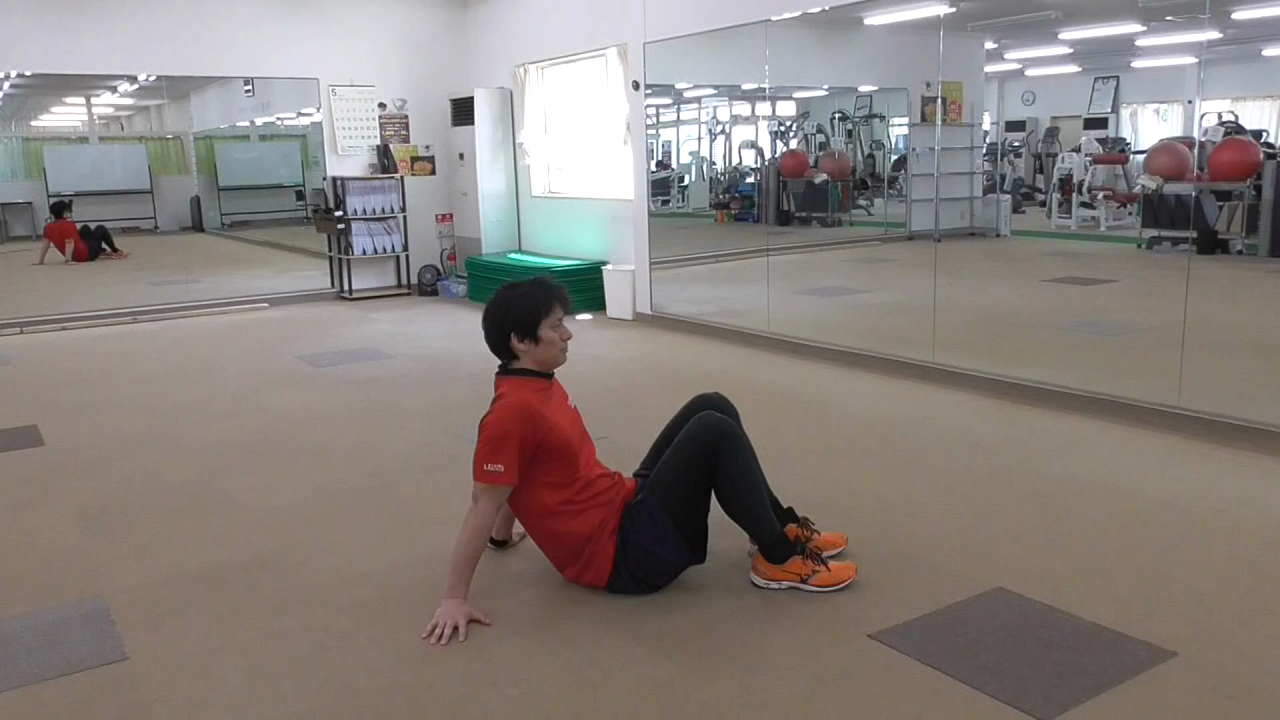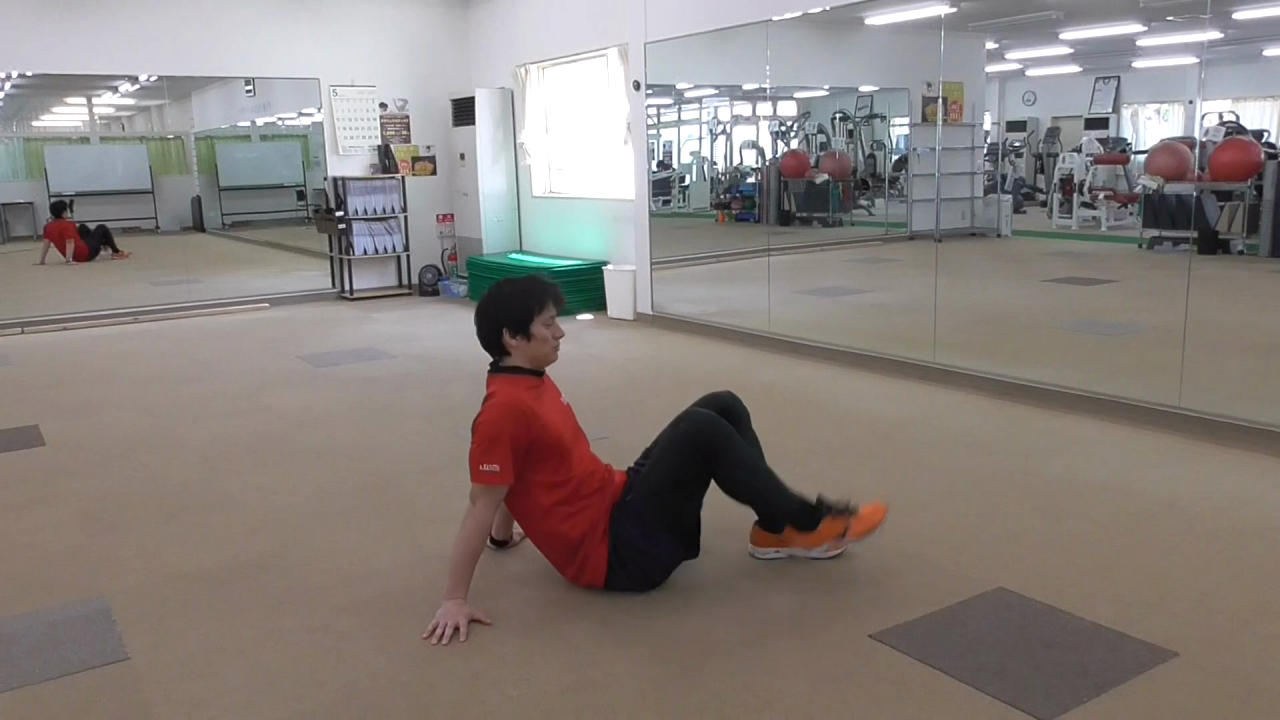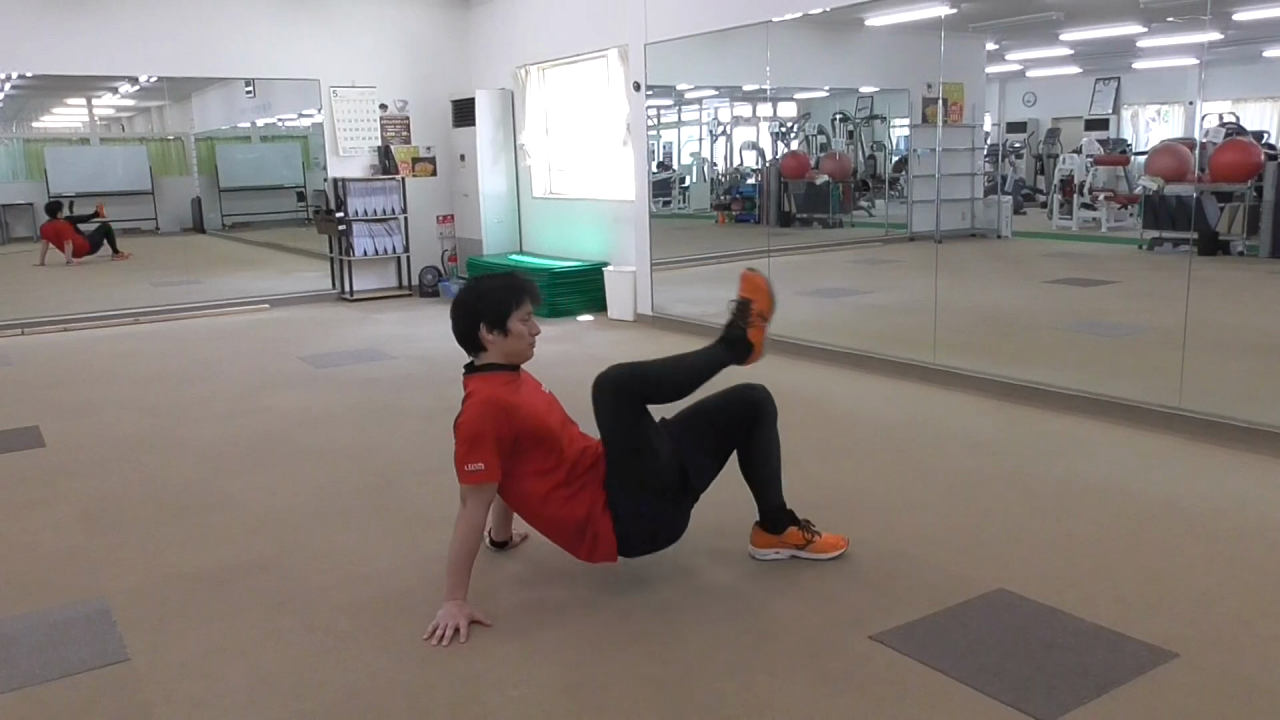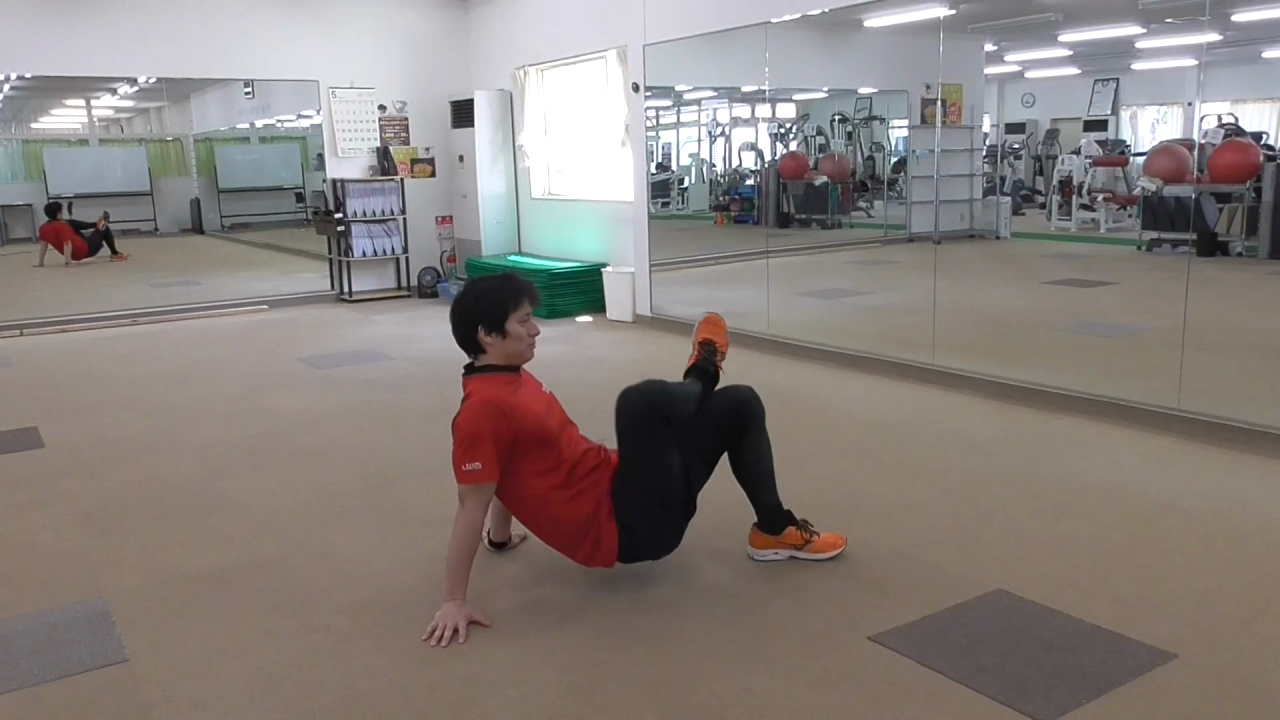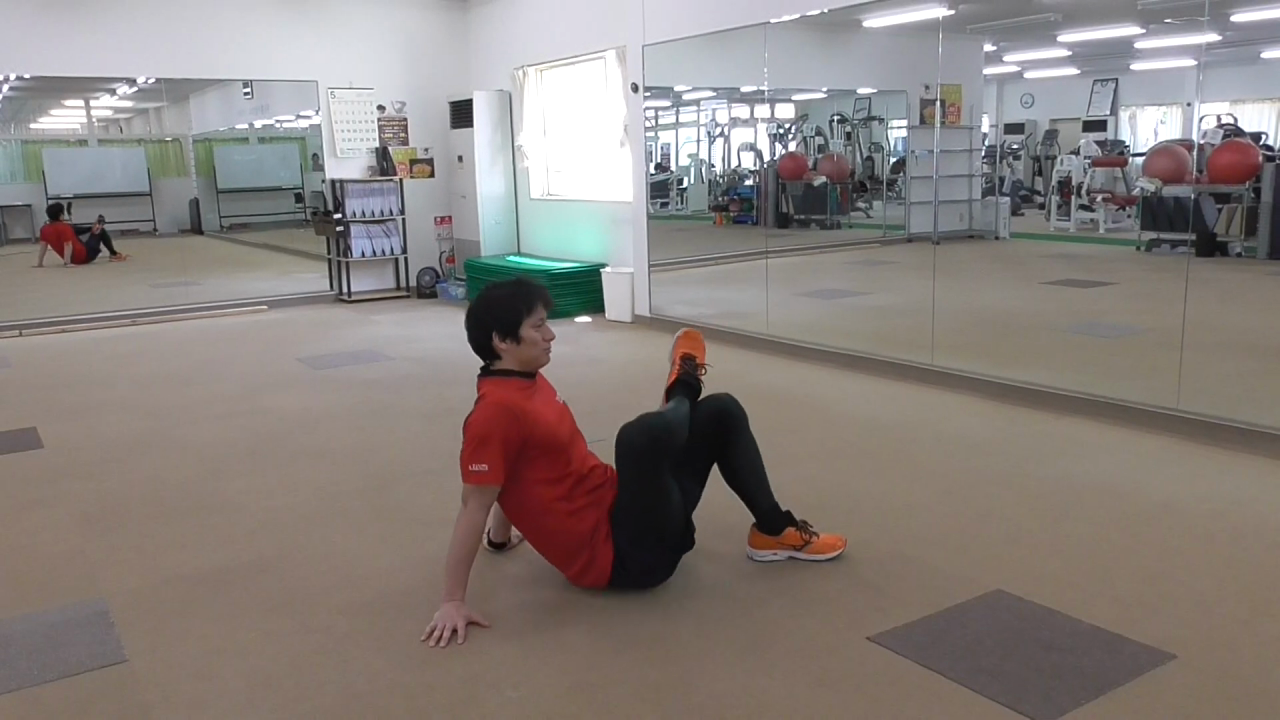
dt=0.4s
person 1, frame 1
left shoulder: (541, 384)
right shoulder: (514, 410)
left elbow: (519, 484)
right elbow: (485, 503)
left wrist: (504, 533)
right wrist: (455, 598)
left hip: (626, 508)
right hip: (624, 553)
left knee: (712, 408)
right knee: (714, 432)
left ankle: (778, 525)
right ankle: (780, 560)
person 1, frame 2
left shoulder: (533, 383)
right shoulder: (507, 408)
left elbow: (521, 481)
right elbow: (482, 503)
left wrist: (504, 533)
right wrist: (455, 599)
left hip: (619, 503)
right hip: (619, 549)
left knee: (722, 407)
right knee: (699, 429)
left ankle: (776, 528)
right ankle: (810, 519)
person 1, frame 3
left shoulder: (510, 379)
right shoulder: (485, 407)
left elbow: (516, 470)
right elbow: (473, 503)
left wrist: (502, 537)
right wrist: (455, 600)
left hip: (626, 483)
right hip: (626, 514)
left knee: (753, 402)
right knee: (615, 383)
left ankle: (776, 529)
right ankle: (735, 346)
person 1, frame 4
left shoulder: (512, 378)
right shoulder: (484, 407)
left elbow: (516, 471)
right elbow: (472, 503)
left wrist: (501, 537)
right wrist: (454, 601)
left hip: (619, 489)
right hip: (622, 526)
left knee: (741, 404)
right knee: (644, 400)
left ankle: (774, 530)
right ankle: (698, 380)
person 1, frame 5
left shoulder: (529, 382)
right shoulder: (496, 410)
left elbow: (518, 477)
right elbow: (474, 504)
left wrist: (501, 537)
right wrist: (452, 601)
left hip: (617, 509)
right hip: (618, 550)
left knee: (723, 412)
right knee: (643, 433)
left ankle: (774, 531)
right ankle: (681, 394)
